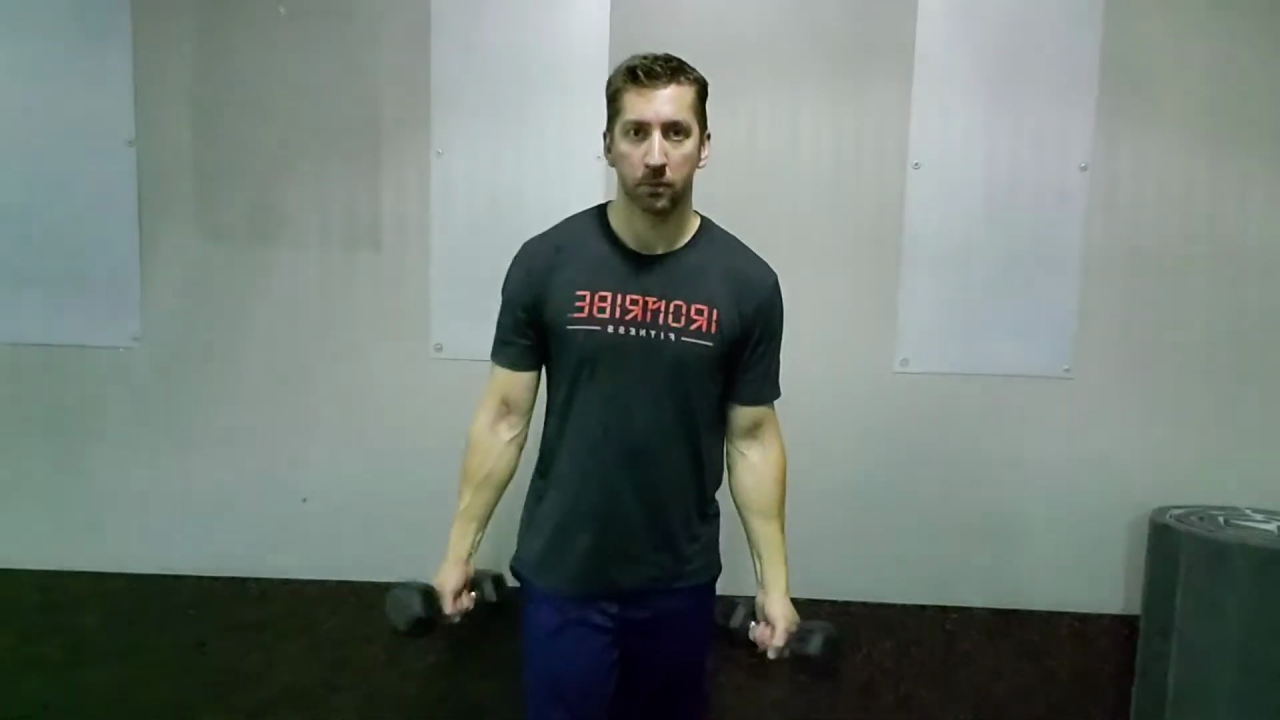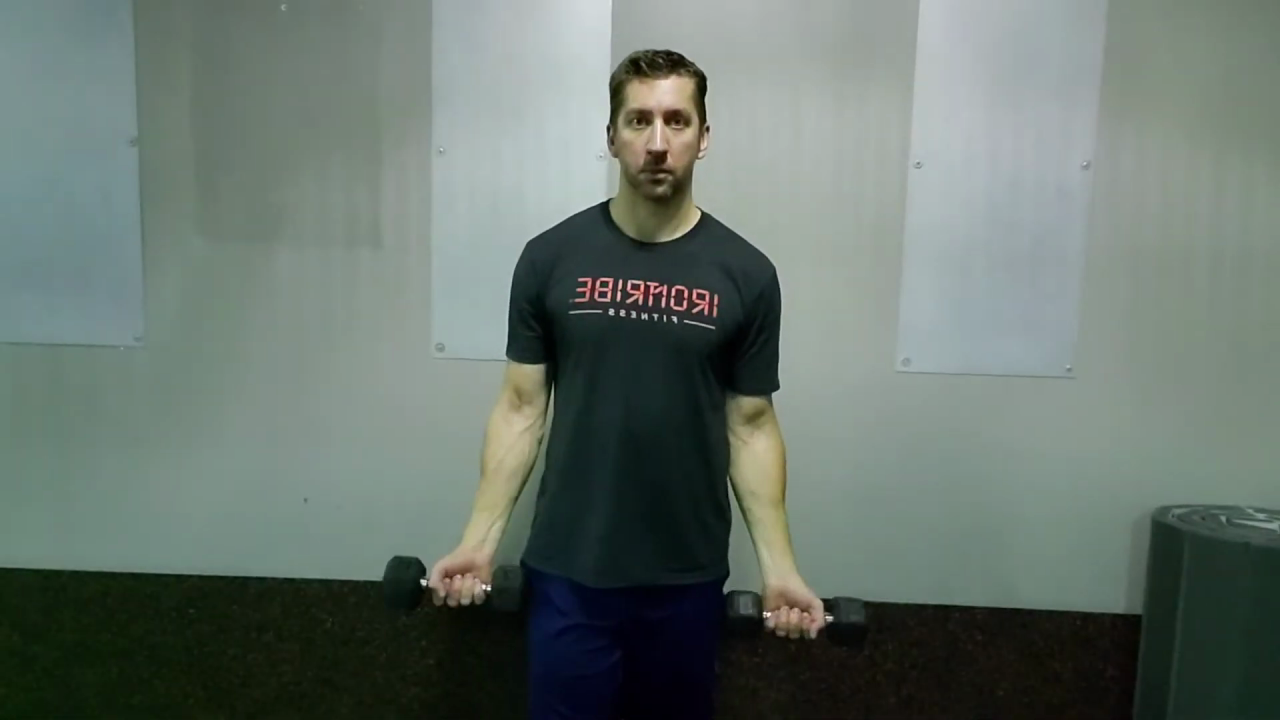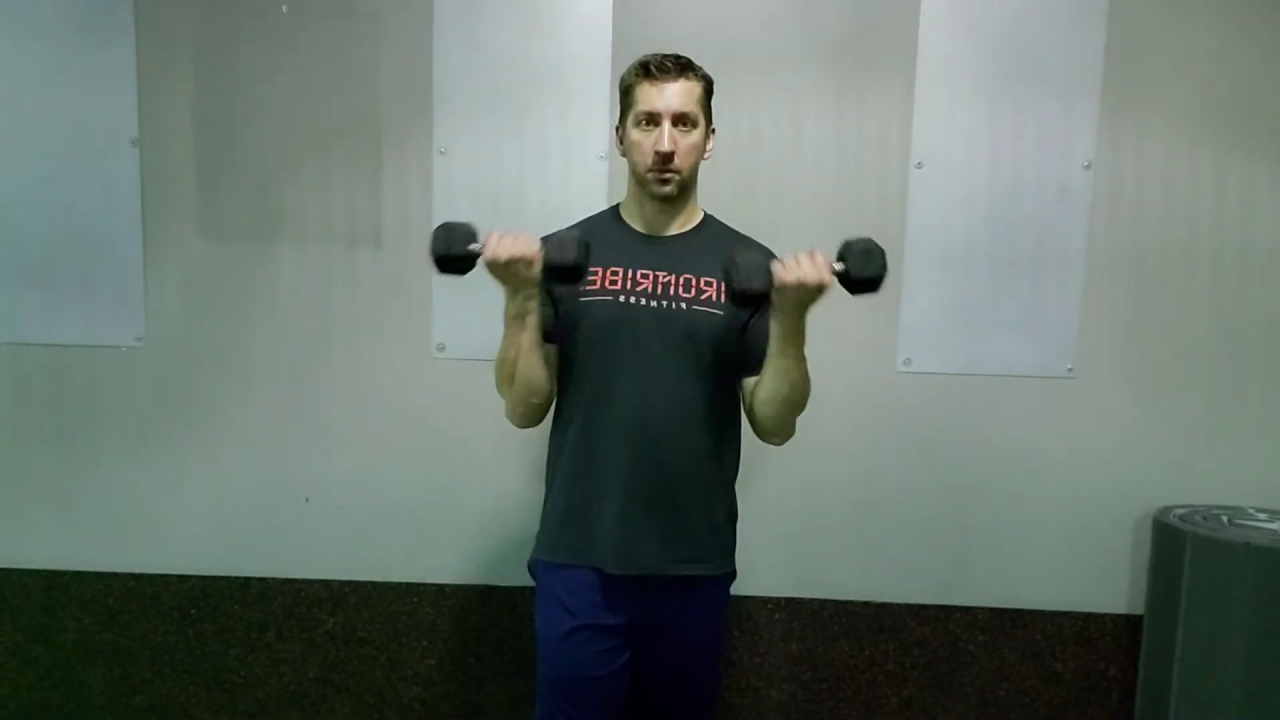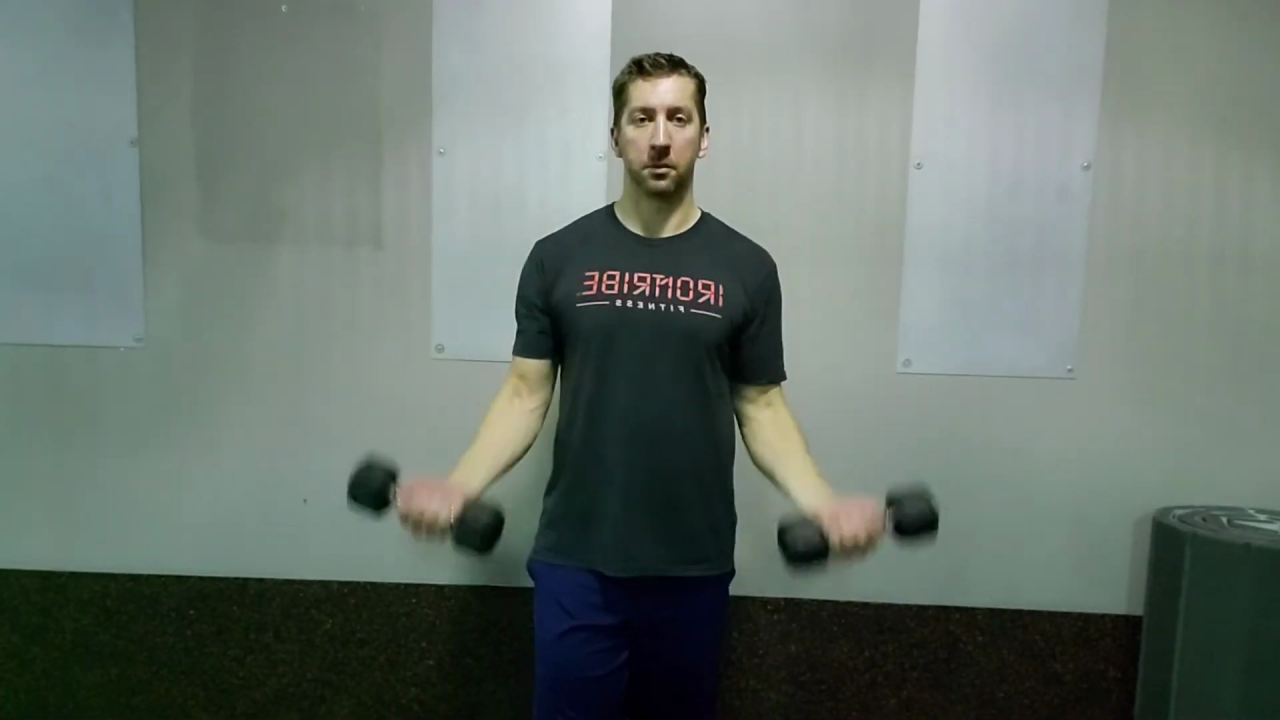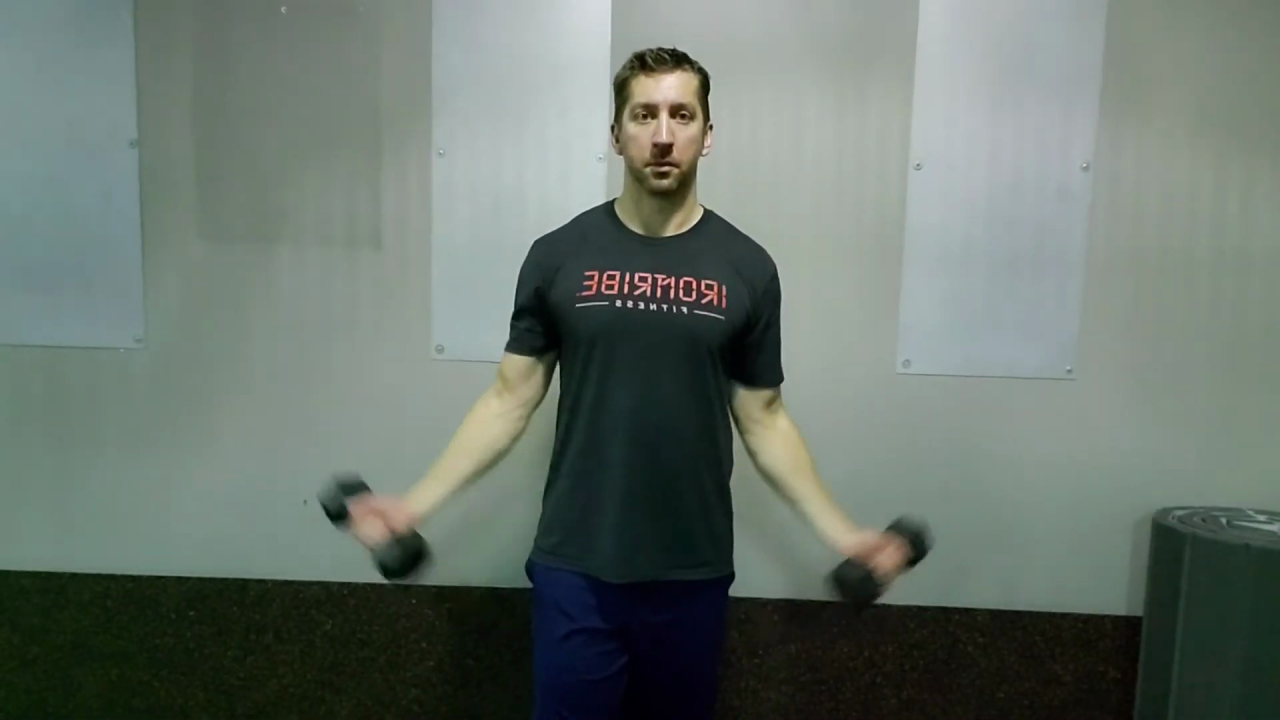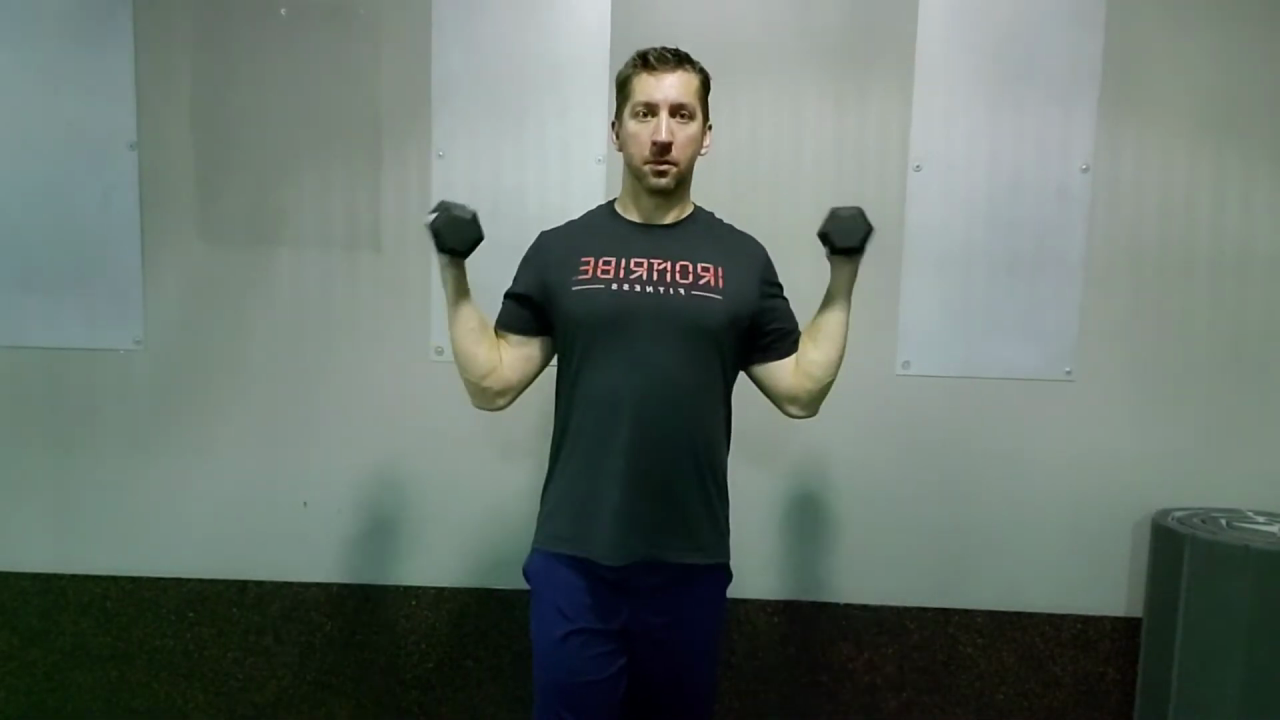
dt=0.7s
person 1, frame 1
left shoulder: (746, 282)
right shoulder: (545, 263)
left elbow: (752, 437)
right elbow: (504, 416)
left wrist: (774, 583)
right wrist: (459, 551)
left hip: (679, 579)
right hip: (562, 574)
person 1, frame 2
left shoulder: (745, 273)
right shoulder: (550, 257)
left elbow: (751, 424)
right elbow: (521, 408)
left wrist: (777, 563)
right wrist: (480, 539)
left hip: (687, 571)
right hip: (568, 567)
person 1, frame 3
left shoulder: (747, 263)
left elbow: (773, 424)
right elbow: (524, 408)
left wrist: (787, 318)
right wrist: (522, 297)
left hip: (694, 559)
right hip: (578, 555)
person 1, frame 4
left shoulder: (746, 267)
right shoulder: (558, 257)
left elbow: (760, 407)
right elbow: (525, 394)
left wrist: (821, 504)
right wrist: (459, 485)
left hip: (694, 563)
right hip: (576, 560)
person 1, frame 5
left shoulder: (747, 267)
right shoulder: (557, 256)
left elbow: (762, 417)
right elbow: (510, 397)
left wrist: (836, 529)
right wrist: (419, 501)
left hip: (693, 569)
right hip: (575, 563)
person 1, frame 6
left shoulder: (740, 258)
right shoulder: (559, 250)
left elbow: (799, 391)
right elbow: (492, 384)
left wrist: (841, 283)
right wrist: (456, 282)
left hip: (690, 558)
right hip: (574, 554)
